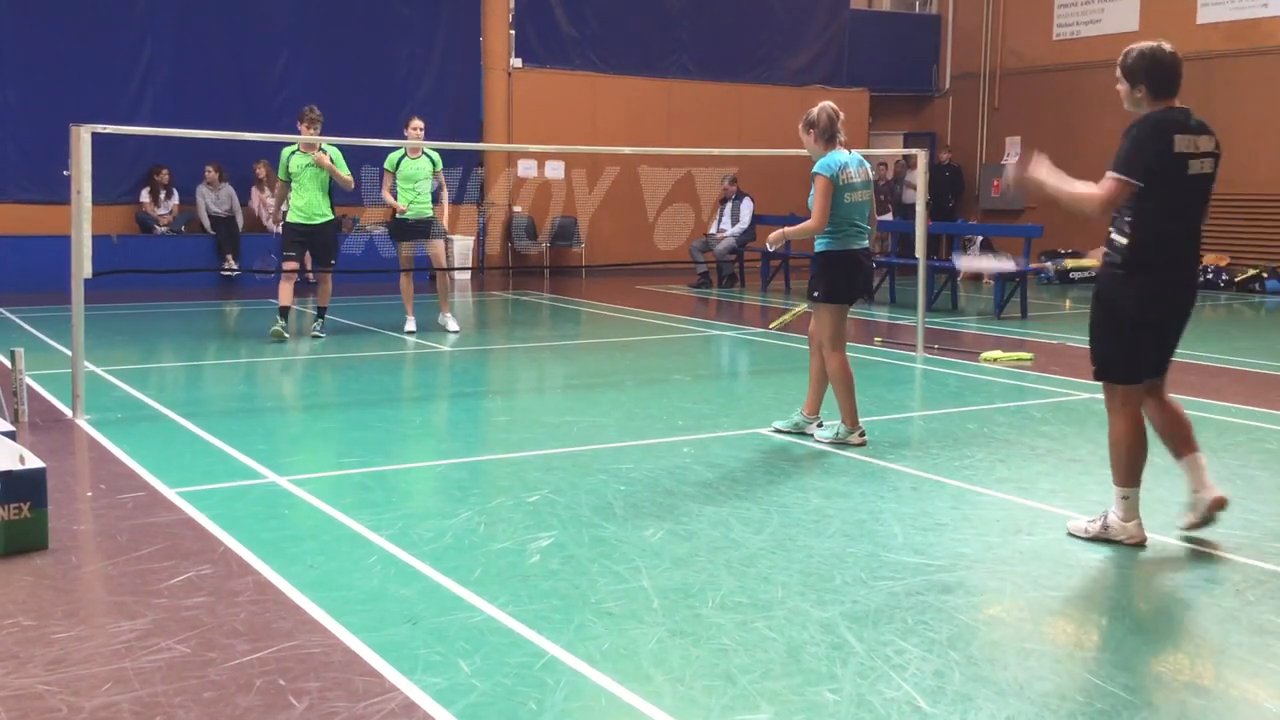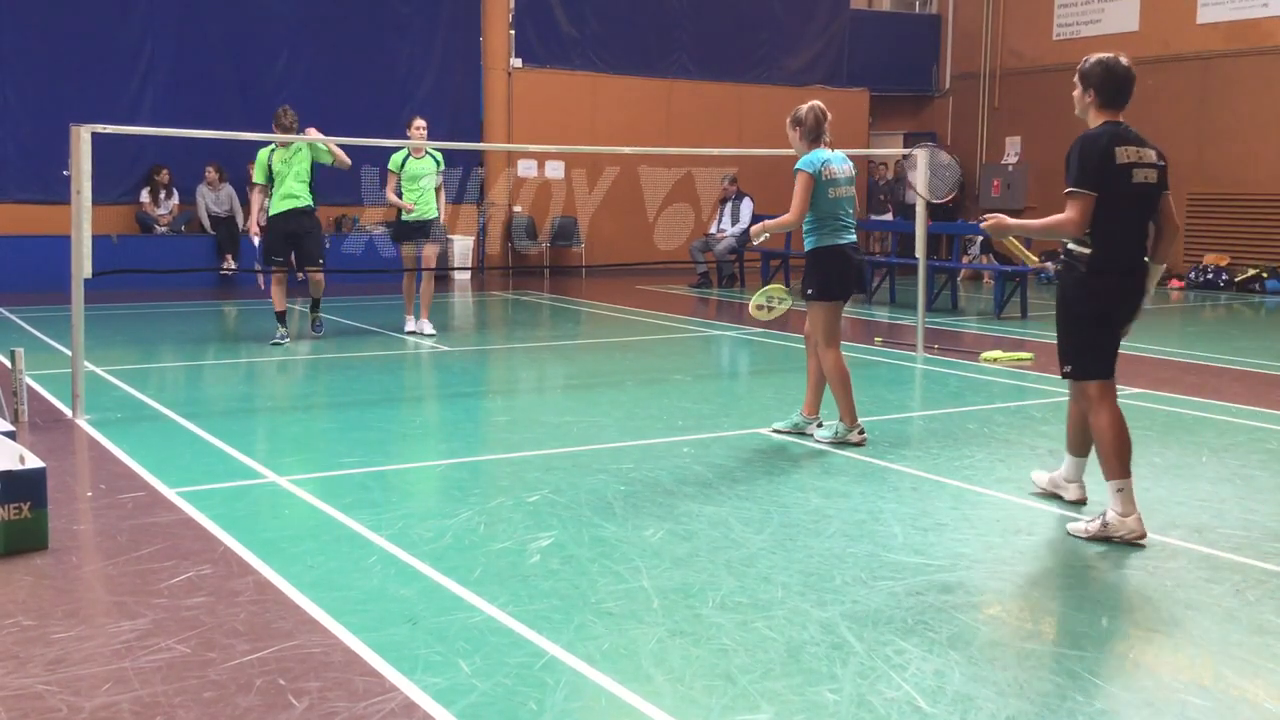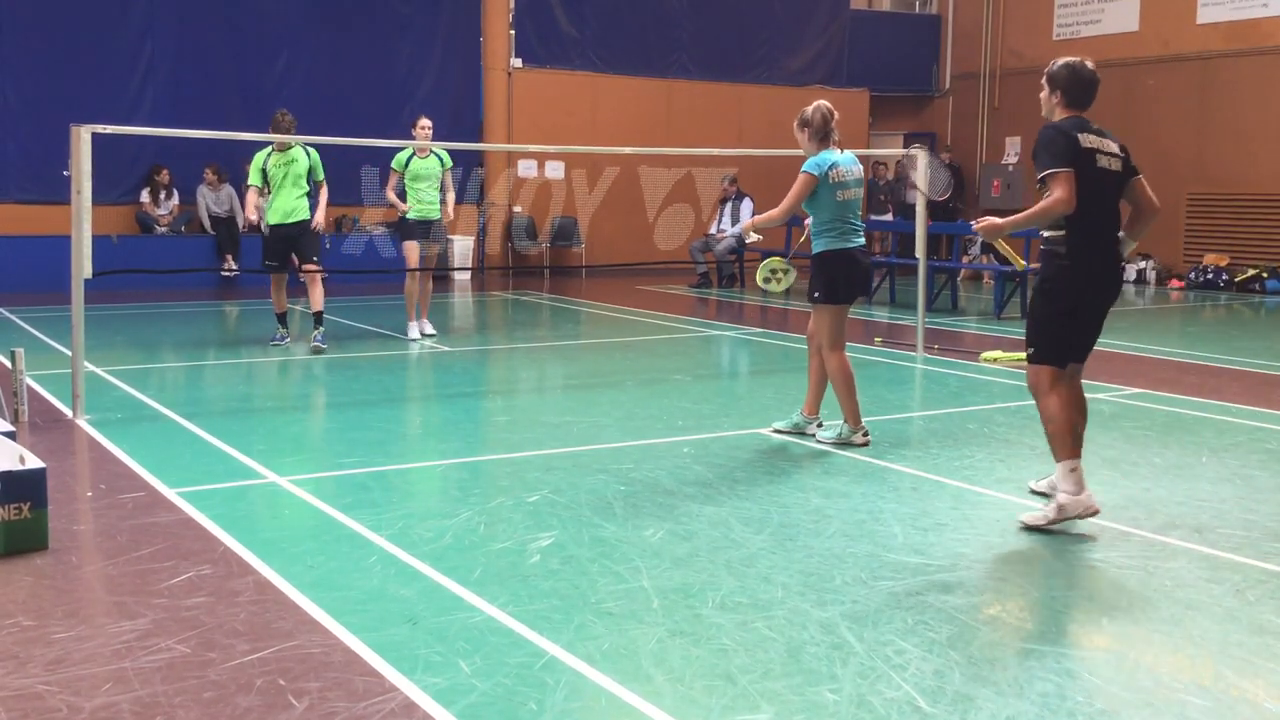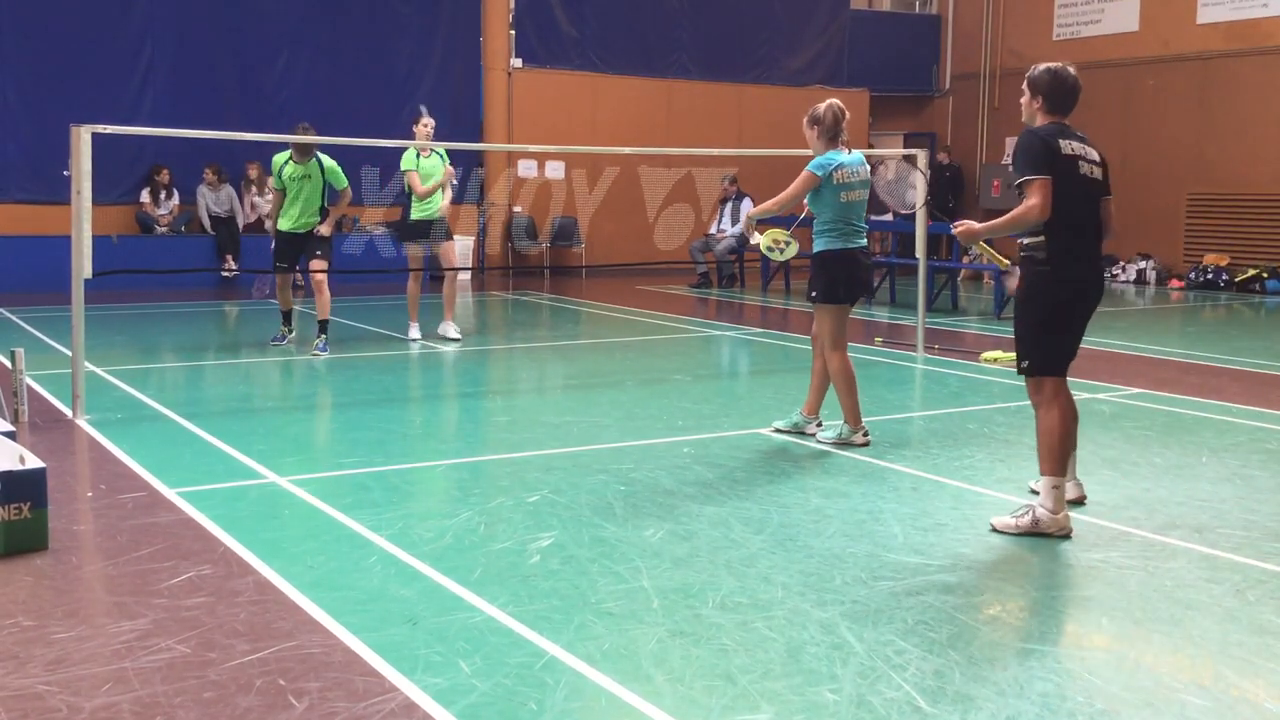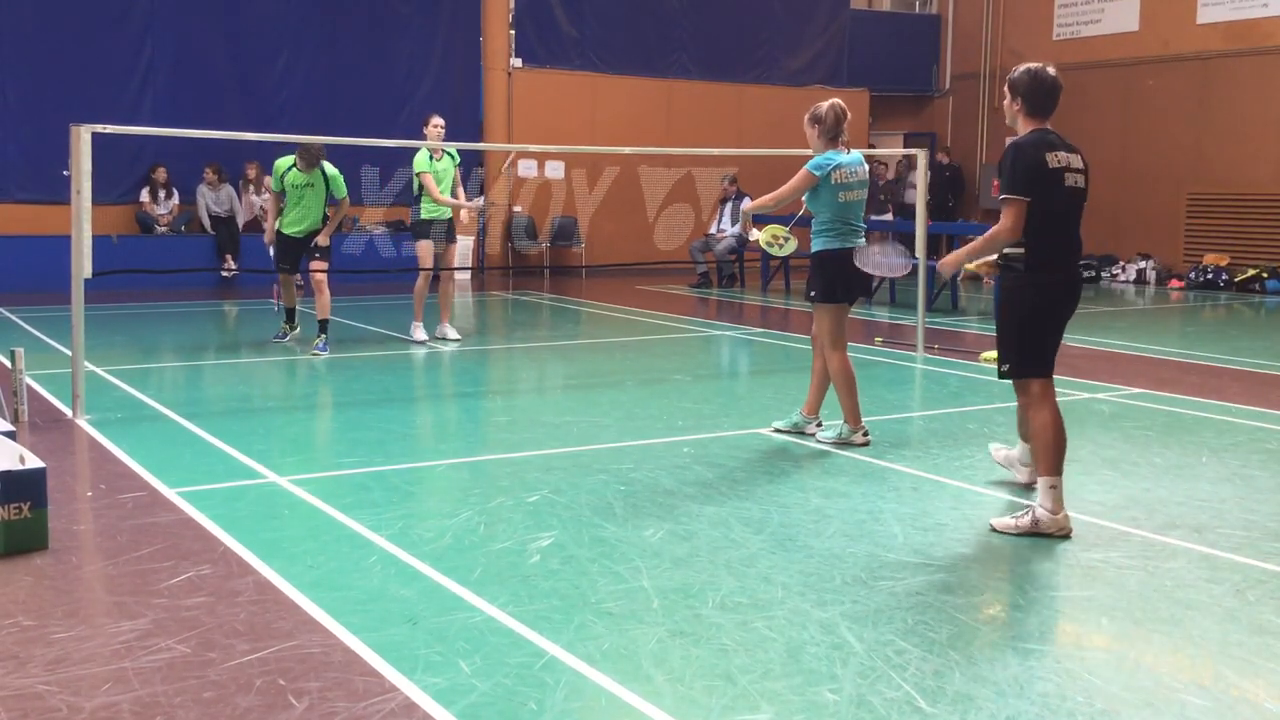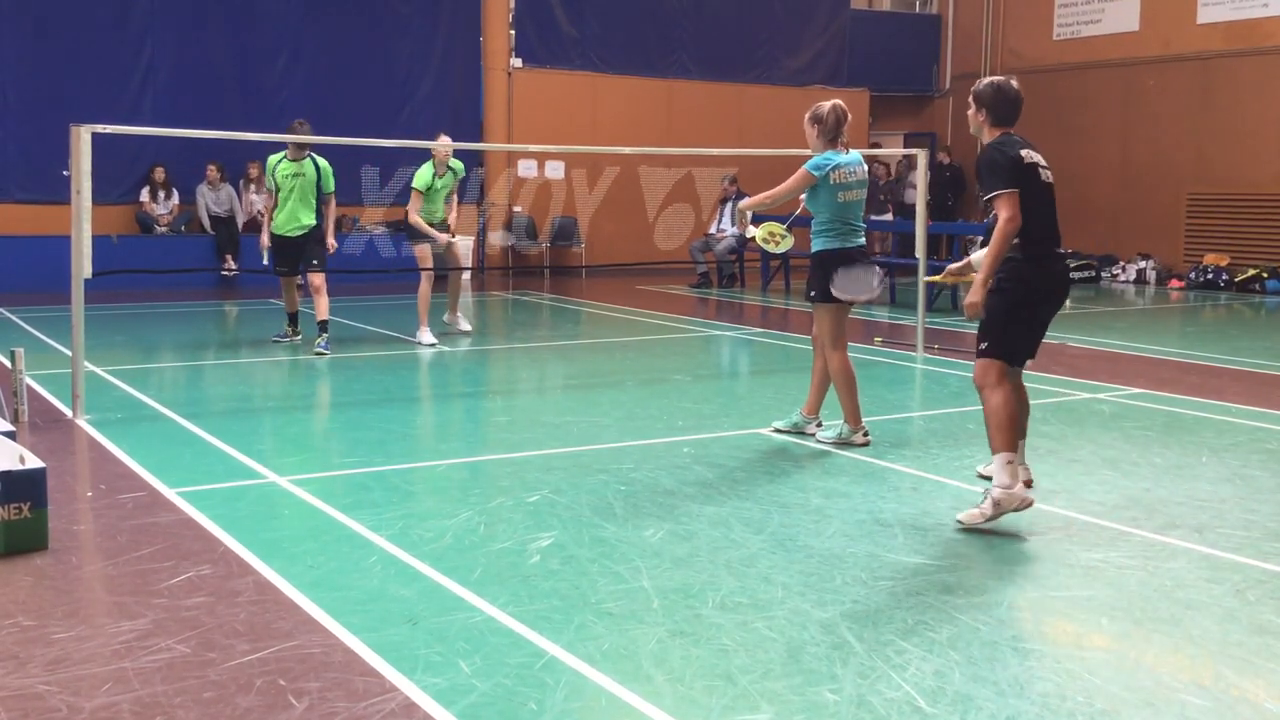
dt=0.4s
person 1, frame 1
left shoulder: (1148, 131)
right shoulder: (1205, 136)
left elbow: (1101, 202)
left wrist: (1046, 176)
left hip: (1131, 284)
right hip: (1177, 283)
left knee: (1124, 399)
right knee: (1152, 392)
left ankle: (1124, 518)
right ankle: (1202, 487)
person 1, frame 2
left shoulder: (1090, 145)
right shoulder: (1149, 150)
left elbow: (1075, 223)
right elbow: (1169, 226)
left wrist: (1013, 225)
right wrist: (1149, 278)
left hip: (1089, 284)
right hip: (1126, 284)
left knee: (1097, 394)
right knee: (1085, 383)
left ankle: (1123, 513)
right ankle: (1069, 477)
person 1, frame 3
left shoulder: (1055, 134)
right shoulder: (1110, 144)
left elbow: (1063, 201)
right elbow: (1148, 206)
left wrist: (1004, 225)
left hip: (1068, 269)
right hip: (1104, 273)
left knee: (1044, 378)
right knee: (1068, 375)
left ankle: (1073, 492)
right ankle: (1066, 477)
person 1, frame 4
left shoulder: (1035, 140)
right shoulder: (1090, 150)
left elbow: (1037, 209)
right elbow: (1105, 223)
left wrist: (981, 230)
left hip: (1050, 278)
right hip: (1087, 277)
left knee: (1044, 389)
right knee: (1054, 381)
left ankle: (1050, 508)
right ankle: (1066, 480)
person 1, frame 5
left shoulder: (1021, 151)
right shoulder: (1073, 154)
left elbow: (1010, 229)
left wrist: (962, 256)
right wrist: (995, 254)
left hip: (1029, 283)
right hip: (1063, 280)
left knee: (1036, 390)
right knee: (1032, 379)
left ankle: (1050, 508)
right ankle: (1026, 458)
person 1, frame 6
left shoulder: (995, 153)
right shoulder: (1026, 152)
left elbow: (1009, 221)
left wrist: (980, 282)
right wrist: (973, 261)
left hip: (1023, 278)
right hip: (1048, 274)
left knee: (989, 374)
right knee: (1009, 370)
left ankle: (1007, 485)
right ankle: (1014, 463)
person 2, frame 1
left shoulder: (826, 166)
right shoulder: (861, 163)
left elbow: (818, 224)
right elbow: (872, 218)
left wrist: (783, 233)
left hip: (835, 261)
right hip: (858, 258)
left knee: (833, 347)
right knee: (818, 337)
left ankle: (851, 427)
right ankle: (809, 416)
person 2, frame 2
left shoulder: (808, 163)
right shoulder: (843, 160)
left elbow: (795, 218)
left wrist: (762, 226)
left hip: (826, 257)
right hip: (847, 253)
left knee: (827, 345)
right knee: (813, 337)
left ankle: (850, 425)
right ankle: (809, 416)
person 2, frame 3
left shoulder: (817, 164)
right shoulder: (852, 160)
left elbow: (783, 213)
left wrist: (753, 222)
left hip: (833, 260)
right hip: (853, 256)
left knee: (832, 347)
right knee: (816, 337)
left ankle: (854, 427)
right ankle: (809, 416)
person 2, frame 4
left shoulder: (823, 164)
right shoulder: (859, 160)
left elbow: (780, 203)
left wrist: (751, 214)
left hip: (833, 260)
right hip: (855, 257)
left knee: (834, 347)
right knee: (821, 339)
left ankle: (854, 427)
right ankle: (809, 415)
person 2, frame 5
left shoulder: (822, 164)
right shoulder: (858, 161)
left elbow: (775, 200)
left wrist: (746, 208)
left hip: (831, 260)
right hip: (854, 257)
left knee: (833, 346)
right knee: (820, 339)
left ankle: (854, 427)
right ankle: (809, 416)
person 2, frame 6
left shoulder: (821, 164)
right shoulder: (857, 160)
left elbow: (773, 198)
left wrist: (743, 205)
left hip: (831, 259)
right hip: (855, 255)
left knee: (834, 346)
right knee: (821, 339)
left ankle: (854, 427)
right ankle: (809, 415)
person 3, frame 1
left shoulder: (331, 153)
right shoulder: (287, 154)
left elbow: (350, 185)
left wrist: (329, 167)
right wrist: (276, 211)
left hip: (324, 222)
right hip: (295, 221)
left knee: (324, 274)
right knee: (288, 271)
left ankle: (320, 320)
right ankle: (282, 321)
person 3, frame 2
left shoulder: (308, 146)
right shoulder: (265, 154)
left elbow: (346, 163)
right elbow: (259, 191)
left wrist: (323, 139)
right wrist: (253, 222)
left hip: (305, 217)
right hip: (277, 220)
left knee: (316, 275)
right knee: (278, 275)
left ankle: (315, 312)
right ankle: (282, 327)
person 3, frame 3
left shoulder: (309, 153)
right shoulder: (261, 158)
left elbow: (322, 186)
right elbow: (253, 190)
left wrist: (321, 211)
right wrist: (250, 211)
left hip: (304, 222)
right hip: (274, 225)
left knee: (312, 274)
right knee: (277, 279)
left ankle: (319, 329)
right ankle: (282, 328)
person 3, frame 4
left shoulder: (327, 165)
right shoulder: (279, 162)
left elbow: (346, 194)
right elbow: (278, 195)
left wrist: (329, 223)
right wrist: (273, 226)
left hip: (316, 229)
right hip: (286, 229)
left knee: (319, 279)
right knee: (282, 281)
left ankle: (322, 335)
right ankle: (286, 327)
person 3, frame 5
left shoulder: (330, 173)
right shoulder: (281, 166)
left elbow: (344, 203)
right elbow: (275, 196)
left wrist: (327, 232)
right wrist: (269, 228)
left hip: (317, 232)
right hip: (287, 231)
left knee: (319, 280)
right knee: (285, 279)
left ankle: (323, 336)
right ankle: (290, 323)
person 3, frame 6
left shoulder: (321, 165)
right shoulder: (273, 162)
left elbow: (330, 201)
right elbow: (271, 198)
left wrist: (330, 234)
right wrist: (265, 230)
left hip: (312, 232)
right hip: (282, 232)
left knee: (317, 283)
right knee: (287, 283)
left ankle: (323, 335)
right ankle: (293, 327)
person 4, frame 1
left shoulder: (433, 157)
right shoulder: (394, 158)
left elbow: (443, 187)
right elbow: (385, 190)
left wrist: (445, 215)
right wrist: (395, 205)
left hip: (429, 218)
right hip: (404, 220)
left knee: (442, 267)
right knee: (406, 270)
left ankle: (445, 314)
right ankle: (410, 318)
person 4, frame 2
left shoulder: (436, 157)
right shoulder: (398, 158)
right elbow: (389, 193)
left wrist: (441, 214)
right wrist: (402, 204)
left hip: (432, 220)
right hip: (407, 221)
left knee: (428, 271)
right knee: (410, 272)
left ankle: (424, 320)
right ankle: (409, 317)
person 4, frame 3
left shoulder: (442, 156)
right shoulder: (402, 157)
left elbow: (449, 189)
right elbow: (389, 190)
left wrist: (449, 209)
right wrist: (399, 205)
left hip: (435, 220)
right hip: (411, 220)
left knee: (427, 273)
right knee: (413, 271)
left ankle: (423, 320)
right ankle: (411, 322)
person 4, frame 4
left shoulder: (440, 154)
right shoulder: (409, 157)
left elbow: (447, 188)
right elbow: (420, 193)
left wrist: (445, 202)
right wrist: (441, 180)
left hip: (438, 220)
right hip: (415, 221)
left knee: (452, 269)
right knee: (416, 274)
left ankle: (447, 323)
right ankle: (413, 325)
person 4, frame 5
left shoulder: (452, 154)
right shoulder: (421, 159)
left elbow: (458, 185)
right elbow: (436, 197)
left wrist: (463, 208)
right wrist: (468, 205)
left hip: (446, 219)
right hip: (424, 219)
left knee: (448, 274)
right knee: (426, 272)
left ankle: (444, 325)
right ankle: (417, 324)
person 4, frame 6
left shoulder: (457, 167)
right shoulder: (423, 174)
right elbow: (413, 216)
left wrist: (453, 213)
right wrist: (436, 236)
left hip: (439, 220)
right hip: (419, 223)
left knee: (457, 267)
right knee: (428, 274)
left ankle: (453, 314)
right ankle: (423, 329)
